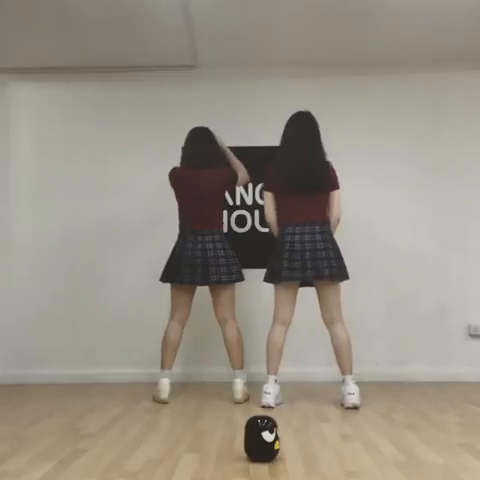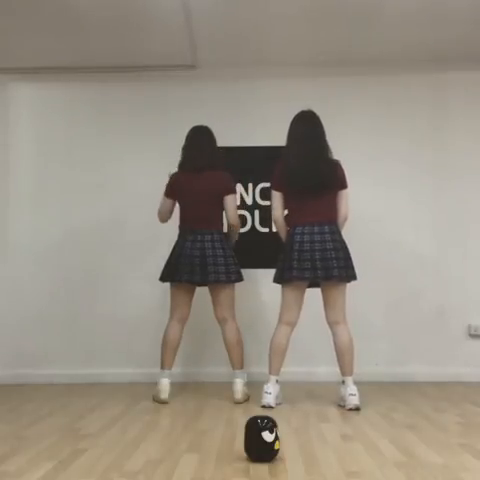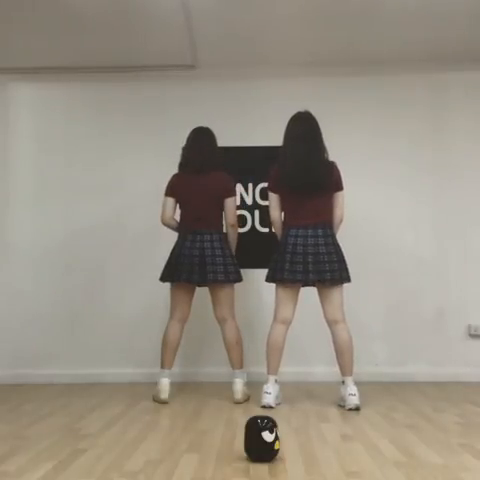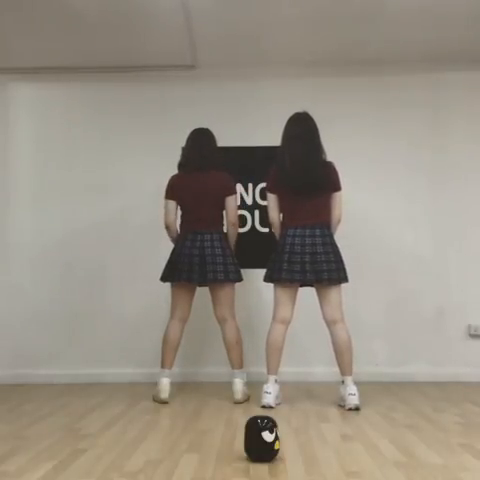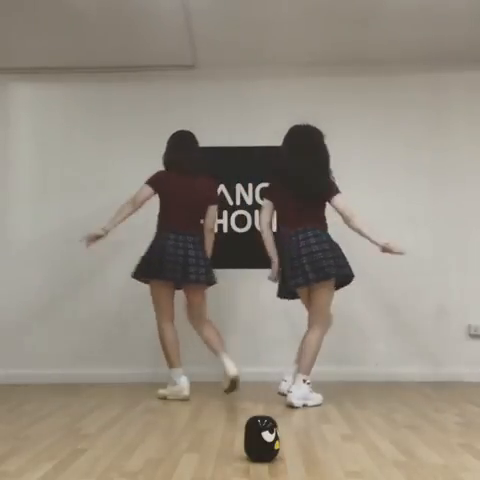
dt=1s
person 1, frame 1
left shoulder: (275, 171)
right shoulder: (326, 169)
left elbow: (270, 216)
right elbow: (335, 215)
left hip: (289, 244)
right hip: (321, 242)
left knee: (280, 322)
right knee: (334, 320)
left ankle: (271, 387)
right ankle: (349, 387)
person 1, frame 2
left shoulder: (283, 171)
right shoulder: (334, 168)
left elbow: (277, 215)
right elbow: (343, 213)
left hip: (298, 243)
right hip: (331, 242)
left knee: (286, 321)
right knee: (338, 321)
left ankle: (271, 387)
right ankle: (349, 388)
person 1, frame 3
left shoulder: (279, 172)
right shoulder: (330, 170)
left elbow: (275, 216)
right elbow: (338, 215)
left hip: (292, 244)
right hip: (325, 244)
left knee: (281, 320)
right knee: (337, 320)
left ankle: (270, 387)
right ankle: (349, 388)
person 1, frame 4
left shoulder: (277, 173)
right shoulder: (328, 170)
left elbow: (273, 218)
right elbow: (336, 216)
left hip: (289, 244)
right hip: (322, 244)
left knee: (280, 320)
right knee: (335, 320)
left ankle: (270, 387)
right ankle: (349, 388)
person 1, frame 5
left shoulder: (277, 181)
right shoulder: (319, 180)
left elbow: (264, 223)
right elbow: (346, 214)
left wrist: (275, 259)
right wrist: (377, 242)
left hip: (291, 250)
right hip: (315, 246)
left knee: (320, 320)
right knee: (319, 322)
left ankle: (293, 379)
right ankle: (299, 386)
person 2, frame 1
left shoulder: (177, 175)
right shoulder: (221, 175)
right elbow: (244, 177)
left wrist: (191, 154)
right wrist: (224, 148)
left hip: (186, 248)
right hip: (216, 247)
left knee: (177, 319)
right knee: (227, 319)
left ankle: (164, 384)
right ankle: (239, 384)
person 2, frame 2
left shoulder: (177, 179)
right shoulder: (223, 179)
left elbow: (163, 216)
right elbow: (233, 221)
right wrist: (232, 239)
left hip: (186, 247)
right hip: (216, 246)
left knee: (177, 319)
right knee: (227, 319)
left ankle: (164, 384)
right ankle: (239, 385)
person 2, frame 3
left shoulder: (177, 180)
right shoulder: (224, 181)
left elbow: (166, 218)
right elbow: (231, 223)
right wrist: (231, 252)
left hip: (186, 248)
right hip: (216, 246)
left knee: (177, 318)
right knee: (226, 318)
left ankle: (163, 384)
right ankle: (239, 384)
person 2, frame 4
left shoulder: (176, 181)
right shoulder: (224, 180)
left elbow: (169, 223)
right elbow: (232, 221)
right wrist: (229, 250)
left hip: (186, 248)
right hip: (216, 246)
left knee: (177, 318)
right knee: (226, 318)
left ankle: (164, 383)
right ankle: (239, 384)
person 2, frame 5
left shoulder: (163, 178)
right shoulder: (208, 185)
left elbow: (135, 202)
right elbow: (209, 227)
left wrist: (106, 228)
right wrist: (206, 259)
left hip: (166, 248)
right hip: (194, 250)
left knee: (165, 319)
right knee: (198, 318)
left ankle: (179, 383)
right ankle: (227, 364)
